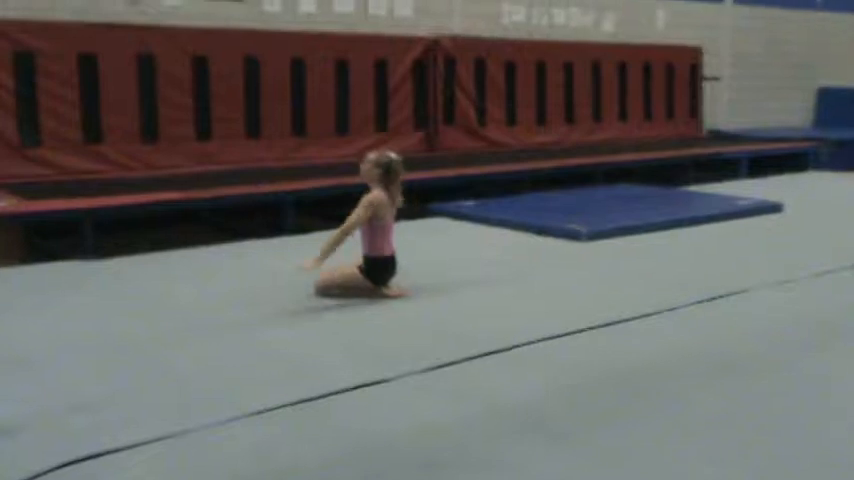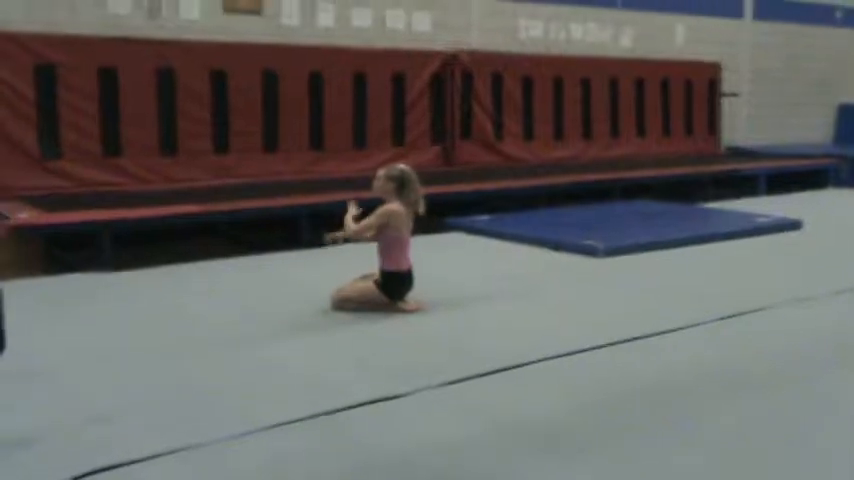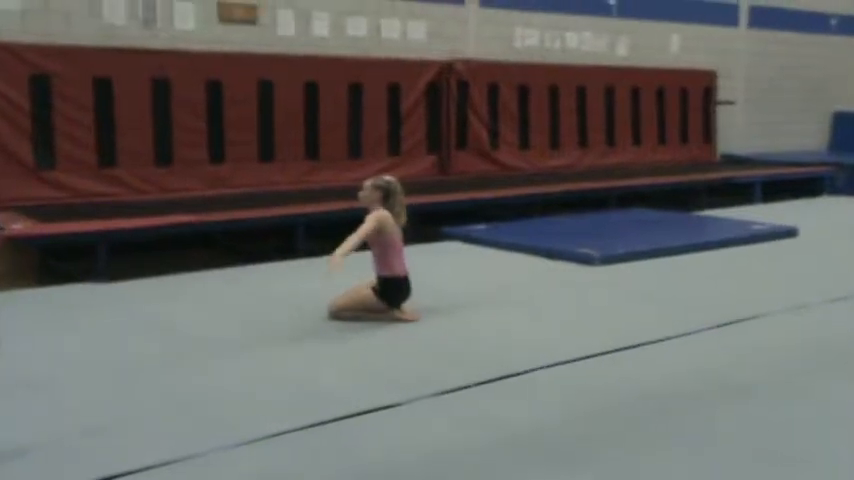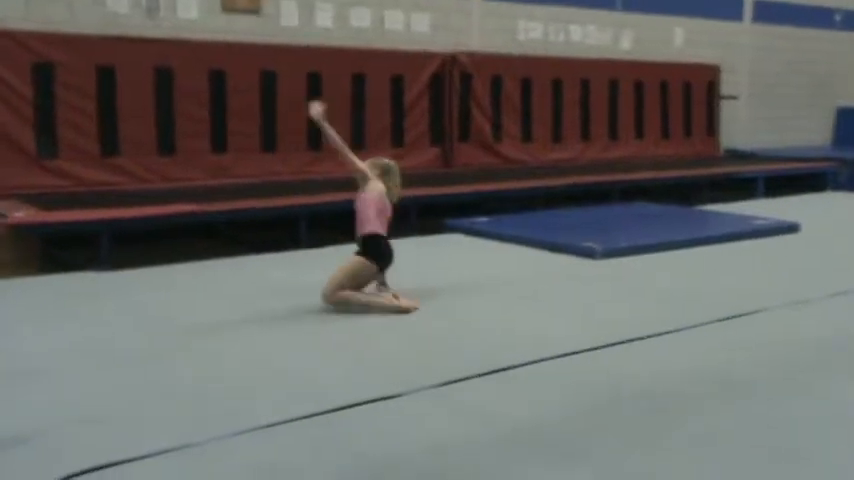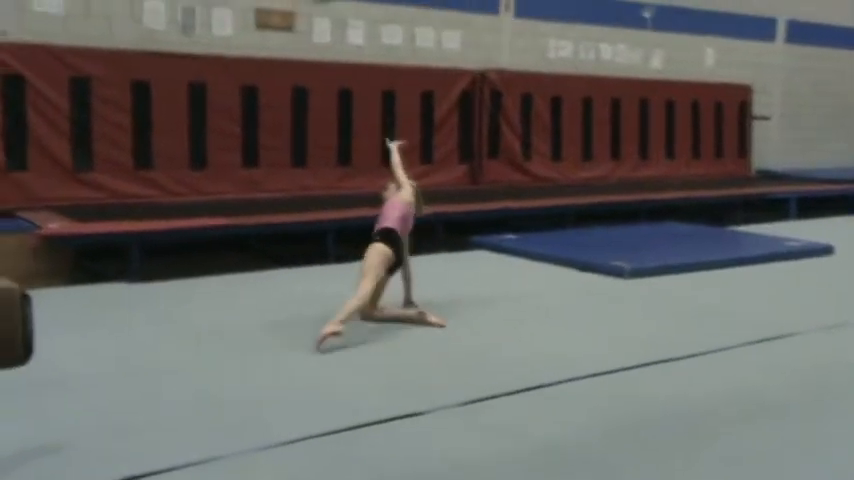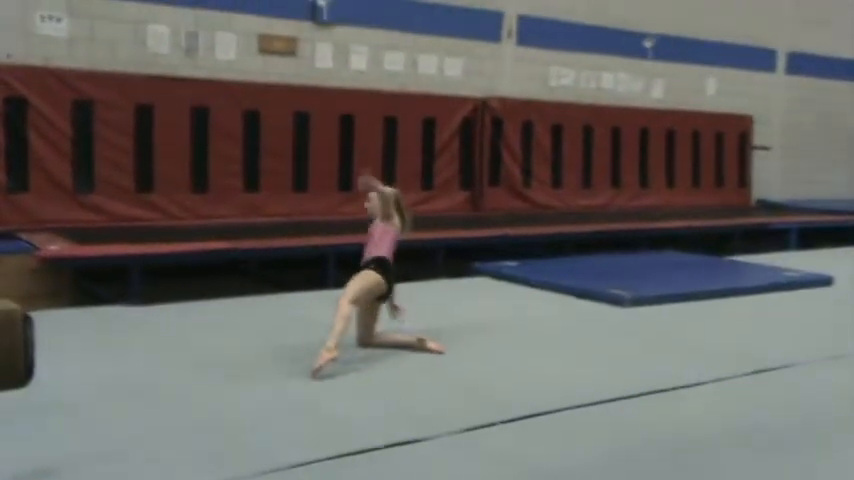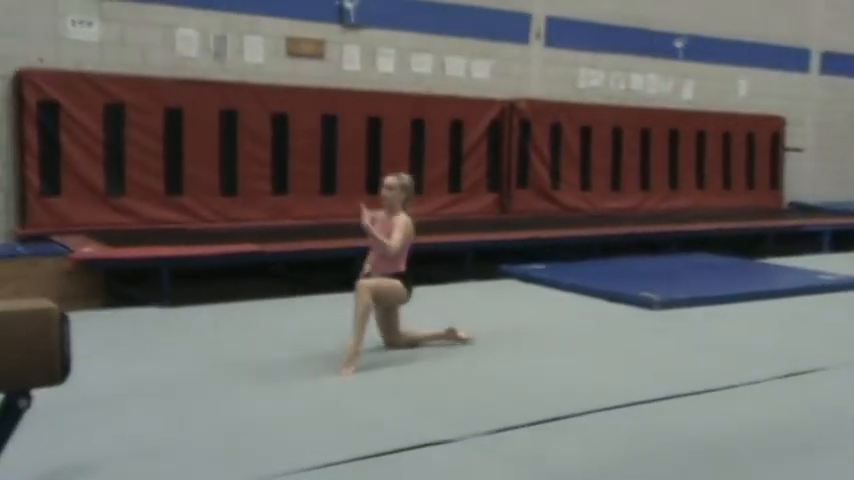
dt=0.3s
person 1, frame 1
left shoulder: (374, 199)
right shoulder: (384, 195)
left elbow: (345, 230)
left wrist: (317, 260)
left hip: (376, 266)
right hip: (384, 263)
left knee: (322, 285)
right knee: (329, 275)
left ankle: (380, 290)
right ankle: (379, 283)
person 1, frame 2
left shoulder: (389, 210)
right shoulder: (401, 208)
left elbow: (351, 232)
right elbow: (372, 236)
left wrist: (350, 214)
right wrist: (341, 235)
left hip: (393, 280)
right hip: (400, 276)
left knee: (338, 299)
right knee: (348, 287)
left ankle: (395, 304)
right ankle: (393, 298)
person 1, frame 3
left shoulder: (377, 216)
right shoulder: (386, 216)
left elbow: (360, 234)
left wrist: (338, 254)
left hip: (392, 287)
right hip: (395, 283)
left knee: (335, 308)
right knee: (343, 299)
left ankle: (392, 313)
right ankle: (389, 307)
person 1, frame 4
left shoulder: (372, 179)
right shoulder: (382, 197)
left elbow: (344, 151)
left wrist: (321, 121)
right wrist: (380, 280)
left hip: (372, 246)
right hip: (382, 250)
left knee: (330, 296)
right knee: (346, 289)
left ankle: (389, 302)
right ankle: (386, 296)
person 1, frame 5
left shoulder: (405, 191)
right shoulder: (404, 217)
left elbow: (397, 165)
right elbow: (404, 260)
left wrist: (393, 147)
right wrist: (408, 298)
left hip: (385, 241)
left knee: (366, 286)
right knee: (366, 311)
left ankle: (337, 323)
right ankle: (415, 315)
person 1, frame 6
left shoulder: (389, 215)
right shoulder: (380, 221)
left elbow: (387, 196)
left wrist: (373, 184)
right wrist: (392, 300)
left hip: (378, 270)
right hip: (374, 271)
left knee: (346, 299)
right knee: (365, 338)
left ankle: (330, 348)
right ankle: (416, 342)
person 1, frame 7
left shoulder: (403, 221)
right shoulder: (378, 216)
left elbow: (391, 250)
left wrist: (369, 228)
right wrist: (367, 267)
left hip: (398, 284)
right hip: (385, 283)
left knee: (362, 286)
right knee: (392, 340)
left ankle: (353, 353)
right ankle: (444, 334)
